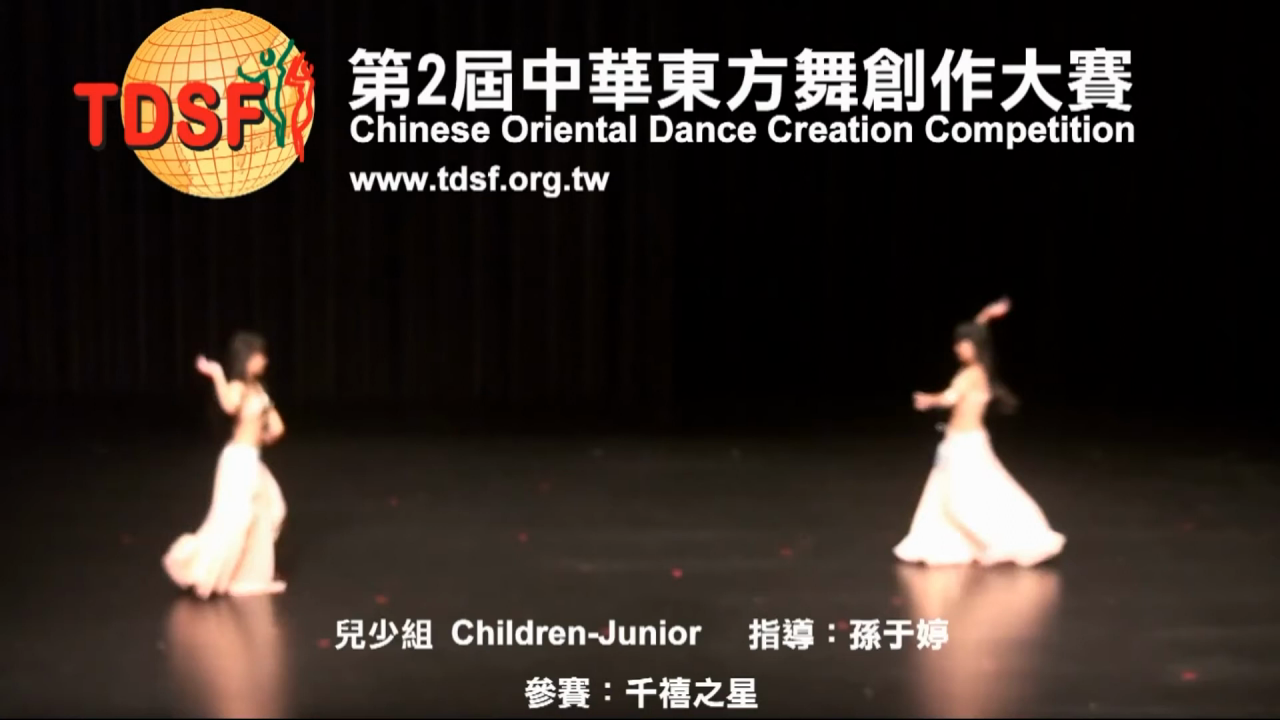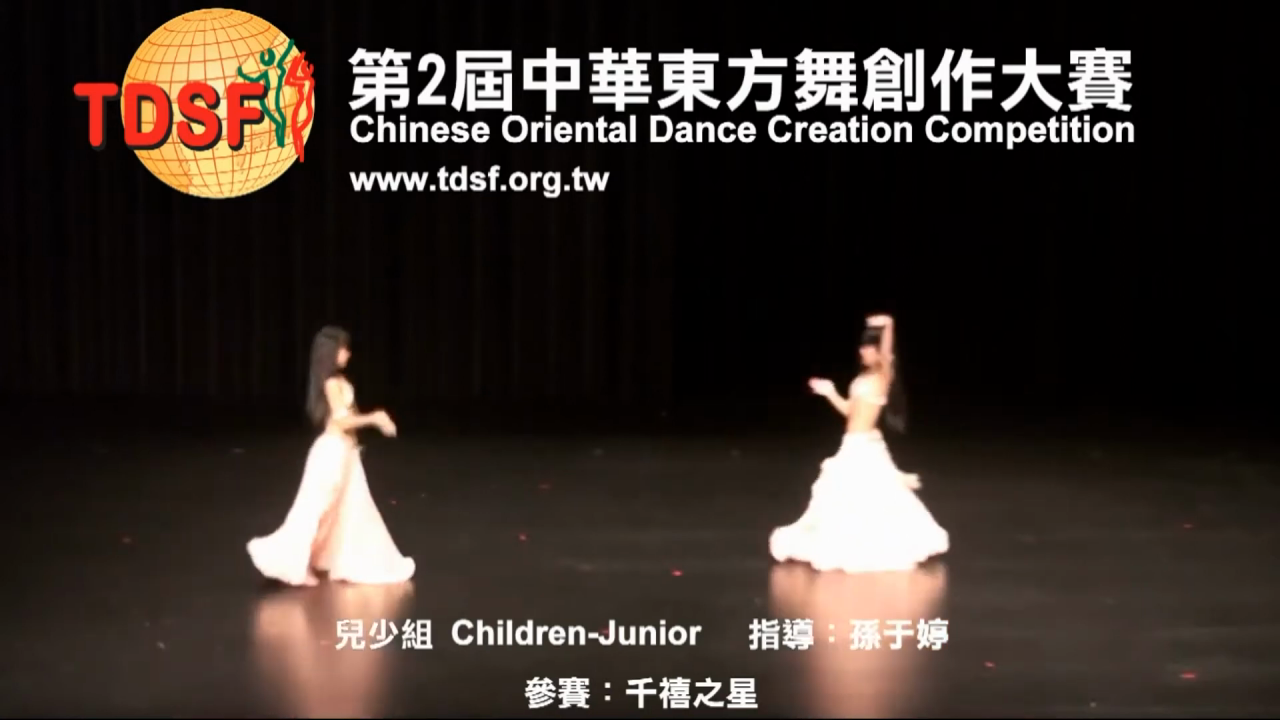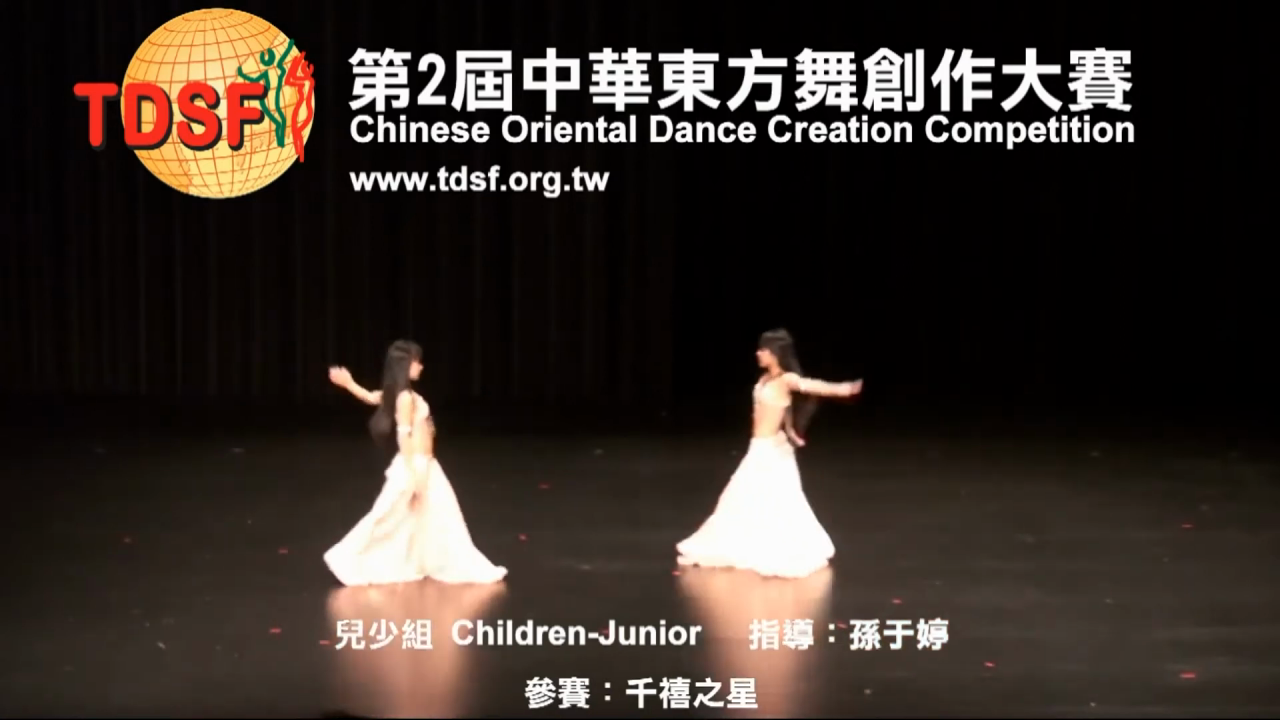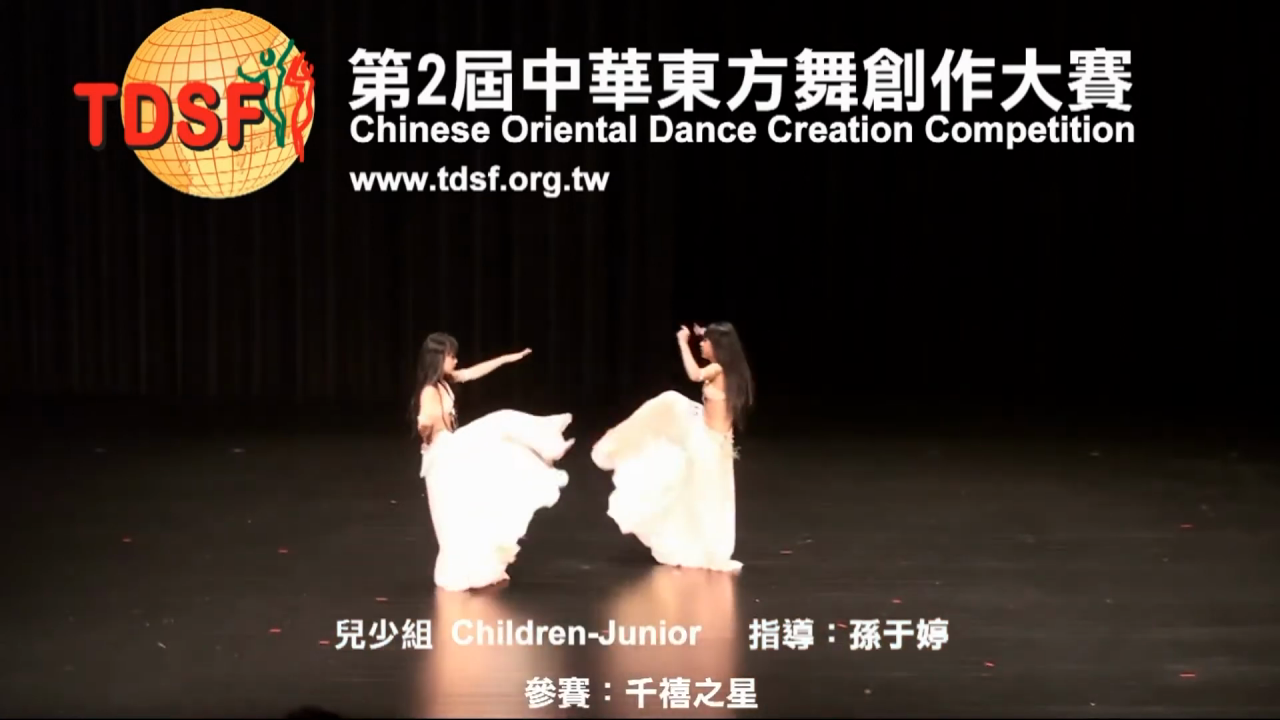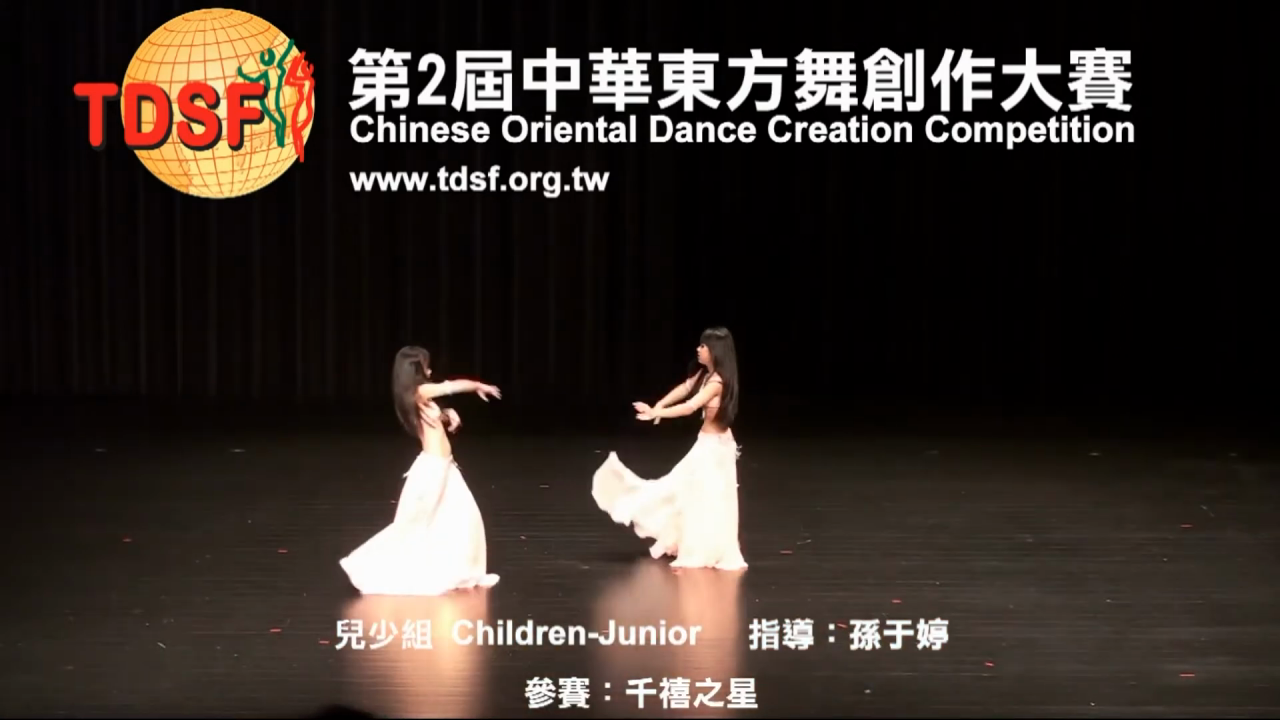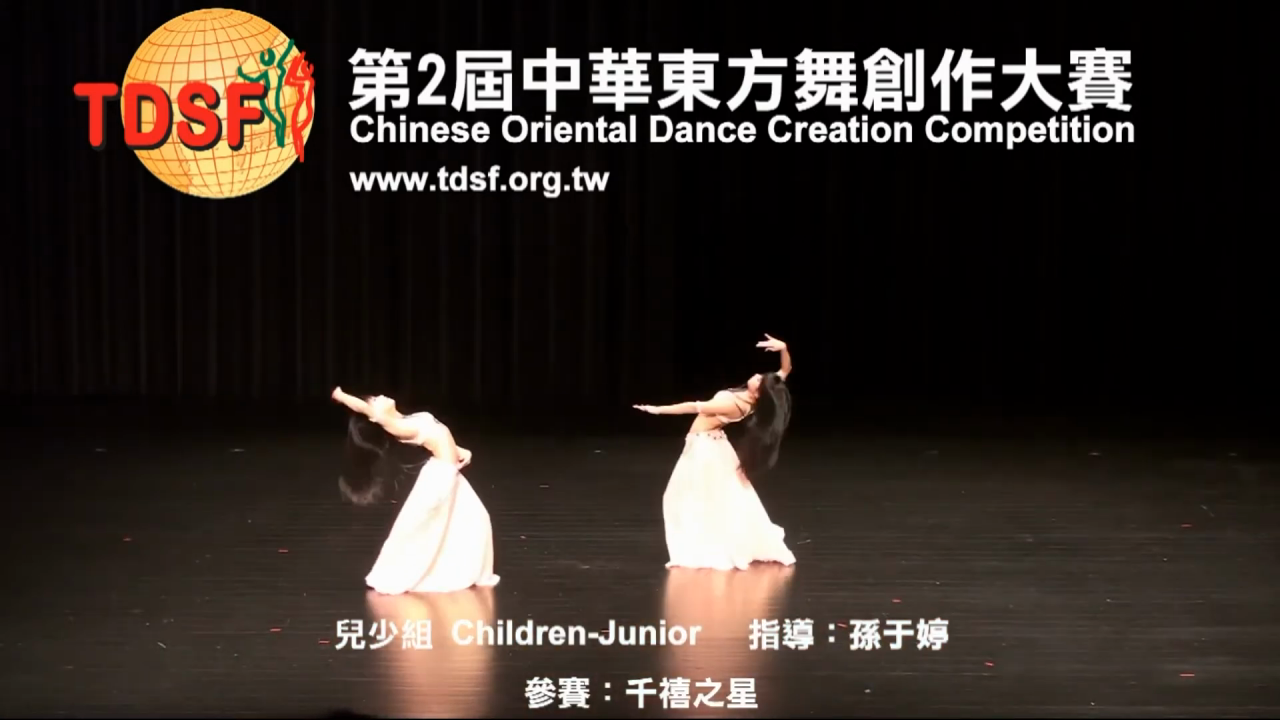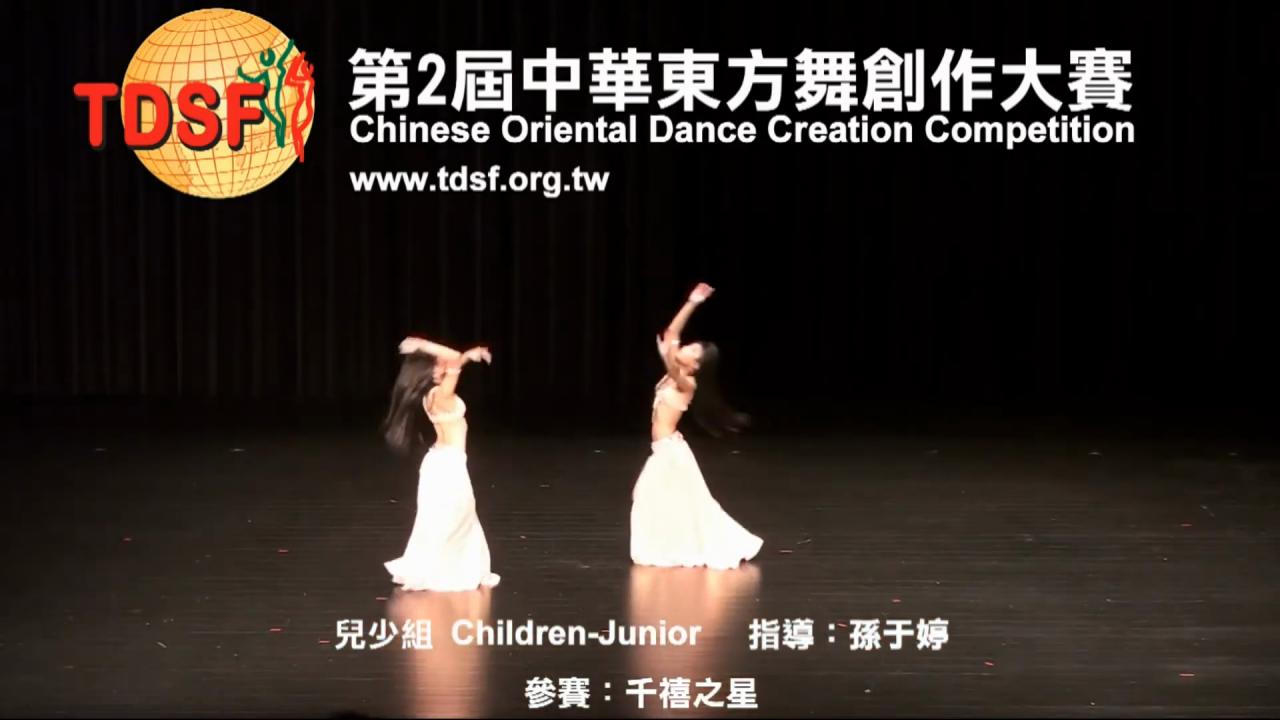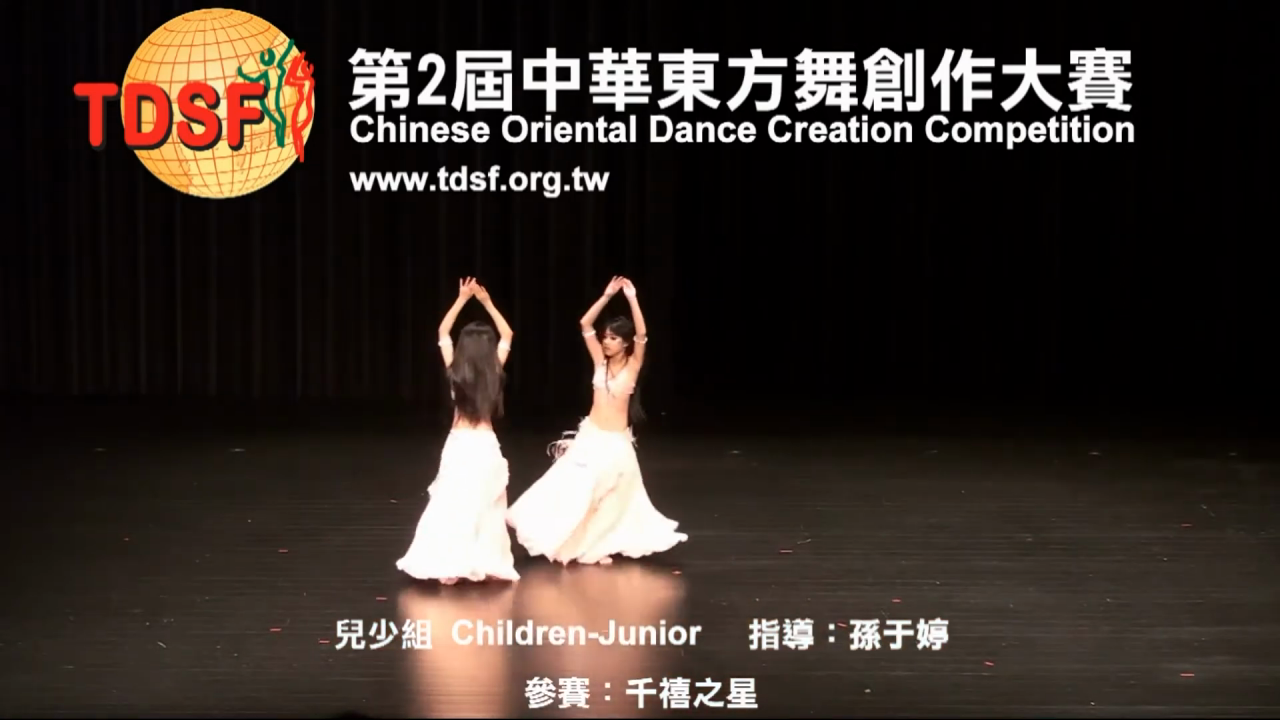
dt=0.5s
person 1, frame 1
left shoulder: (975, 372)
right shoulder: (971, 370)
left elbow: (949, 399)
right elbow: (971, 334)
left wrist: (928, 399)
right wrist: (985, 317)
left hip: (968, 444)
right hip: (957, 443)
left knee: (975, 498)
right knee: (943, 497)
person 1, frame 2
left shoulder: (883, 376)
right shoulder: (863, 378)
left elbow: (886, 355)
left wrist: (888, 326)
right wrist: (830, 392)
left hip: (864, 446)
right hip: (854, 445)
person 1, frame 3
left shoulder: (787, 380)
right shoulder: (766, 378)
left elbow: (812, 386)
left wrist: (841, 388)
right wrist: (793, 434)
left hip: (771, 449)
right hip: (761, 449)
person 1, frame 4
left shoulder: (718, 369)
right shoulder: (730, 368)
left elbow: (695, 374)
left wrist: (683, 343)
right wrist: (707, 335)
left hip: (710, 441)
right hip: (700, 434)
left knee: (705, 498)
left ankle: (712, 555)
person 1, frame 5
left shoulder: (716, 382)
right shoulder: (706, 373)
left elbow: (691, 407)
right elbow: (684, 388)
left wrist: (655, 413)
right wrist: (660, 407)
left hip: (713, 445)
right hip: (712, 442)
left knee: (707, 500)
right knee: (692, 492)
left ankle: (711, 554)
person 1, frame 6
left shoulder: (734, 405)
right shoulder: (760, 400)
left elbow: (695, 407)
right elbow: (786, 368)
left wrist: (658, 409)
right wrist: (781, 347)
left hip: (703, 448)
right hip: (715, 446)
left knee: (703, 503)
right knee: (729, 500)
person 1, frame 7
left shoulder: (688, 382)
right shoulder: (674, 374)
left elbow: (677, 376)
right elbow: (672, 332)
left wrist: (667, 356)
right wrist: (691, 303)
left hip: (669, 449)
right hip: (663, 449)
left knee: (683, 503)
person 1, frame 8
left shoulder: (633, 366)
right shoulder: (600, 361)
left elbow: (642, 334)
right elbow: (585, 324)
left wrist: (632, 298)
right wrist: (607, 296)
left hip: (617, 441)
right hip: (590, 435)
left knee: (614, 498)
right knee: (571, 486)
person 2, frame 1
left shoulder: (256, 387)
right shoulder: (237, 386)
left elbow: (271, 415)
right elbow: (230, 407)
left wrist: (274, 427)
right wrist: (217, 376)
left hip: (250, 459)
right hip: (240, 458)
left knee: (266, 512)
right knee: (237, 517)
left ankle: (249, 576)
person 2, frame 2
left shoulder: (335, 378)
right shoulder: (333, 383)
right elbow: (343, 421)
right wrist: (374, 418)
left hip: (344, 450)
right hip: (333, 449)
left knee: (353, 509)
right knee: (318, 507)
left ankle: (354, 566)
right ankle: (291, 564)
person 2, frame 3
left shoulder: (396, 393)
right shoulder: (405, 397)
left elbow: (371, 397)
right elbow: (404, 437)
right wrist: (410, 476)
left hip: (423, 464)
right hip: (414, 465)
left knee: (443, 516)
right knee: (391, 517)
right ankle: (354, 564)
person 2, frame 4
left shoulder: (444, 380)
right shoulder: (430, 390)
left elbow: (471, 373)
right elbow: (423, 423)
left wrist: (506, 358)
right wrist: (429, 420)
left hip: (452, 449)
right hip: (441, 454)
right knee: (455, 512)
person 2, frame 5
left shoulder: (418, 400)
right shoulder: (417, 394)
right elbow: (450, 386)
left wrist: (448, 416)
right wrist: (479, 386)
left hip: (443, 466)
right hip: (432, 468)
left knee: (464, 517)
right knee: (413, 523)
left ankle: (458, 572)
right ankle: (376, 573)
person 2, frame 6
left shoulder: (403, 422)
right shoulder: (394, 426)
left elbow: (438, 438)
right elbow: (363, 407)
left wrist: (458, 451)
right wrist: (342, 396)
left hip: (447, 475)
right hip: (438, 477)
left knee: (473, 520)
right knee: (416, 527)
left ankle: (468, 574)
right ankle: (391, 579)
person 2, frame 7
left shoulder: (428, 393)
right shoulder: (440, 395)
left elbow: (449, 360)
right elbow: (453, 359)
left wrist: (472, 353)
right wrist: (423, 345)
left hip: (438, 461)
right hip: (448, 462)
left knee: (463, 518)
right knee: (446, 521)
left ankle: (459, 573)
right ankle: (415, 571)
person 2, frame 8
left shoulder: (455, 370)
right shoulder: (492, 372)
left elbow: (443, 332)
right elbow: (507, 335)
left wrist: (462, 299)
right wrist: (486, 302)
left hip: (457, 444)
right hip: (483, 446)
left knee: (450, 507)
right knee: (485, 508)
left ankle: (446, 566)
right ankle: (483, 563)
